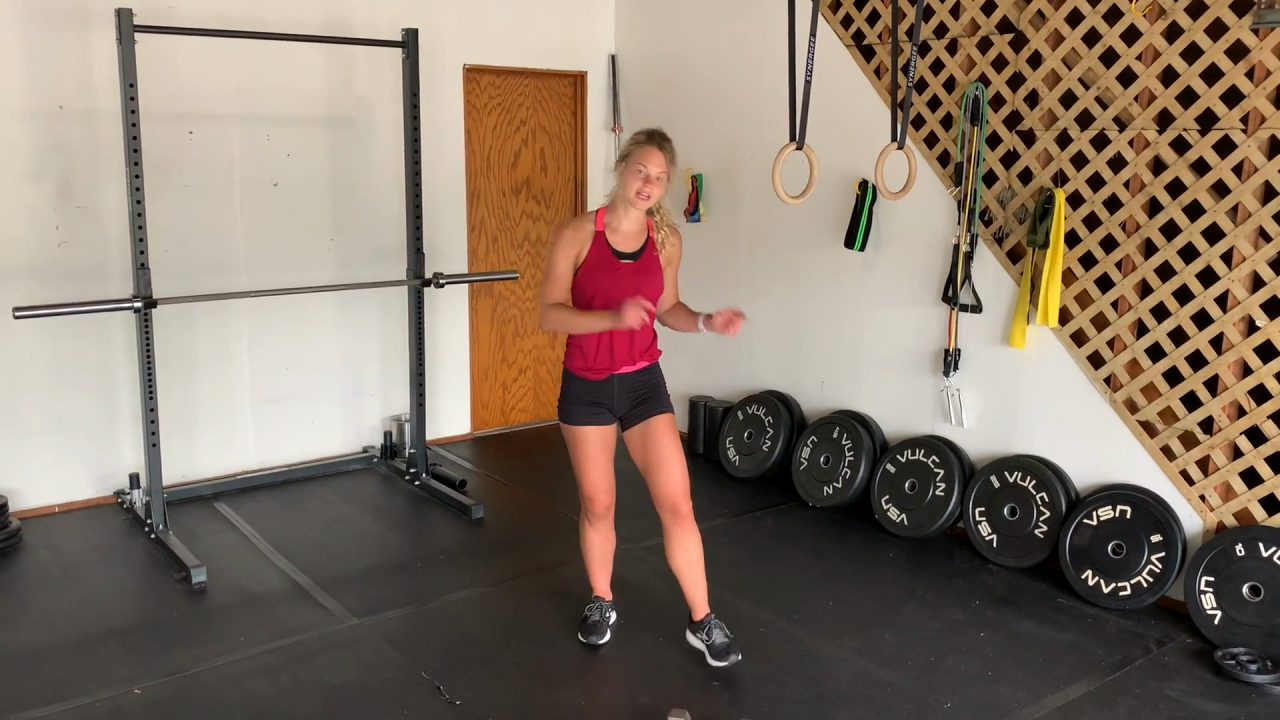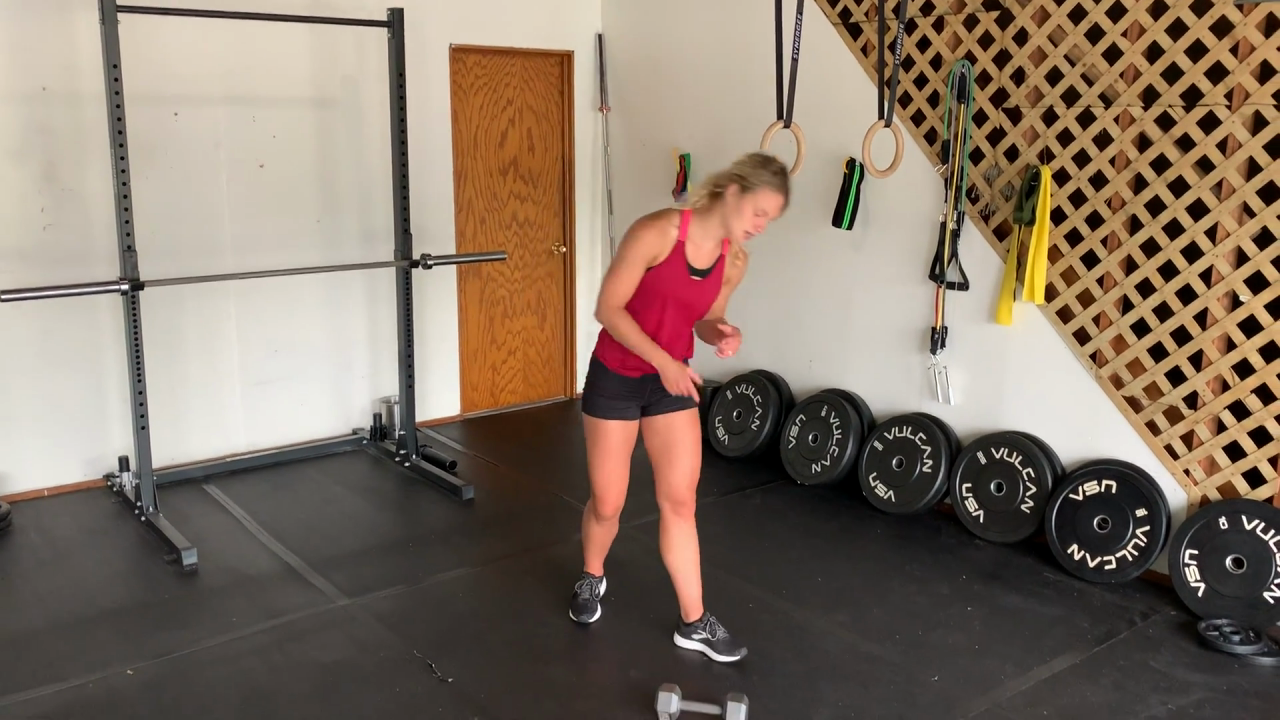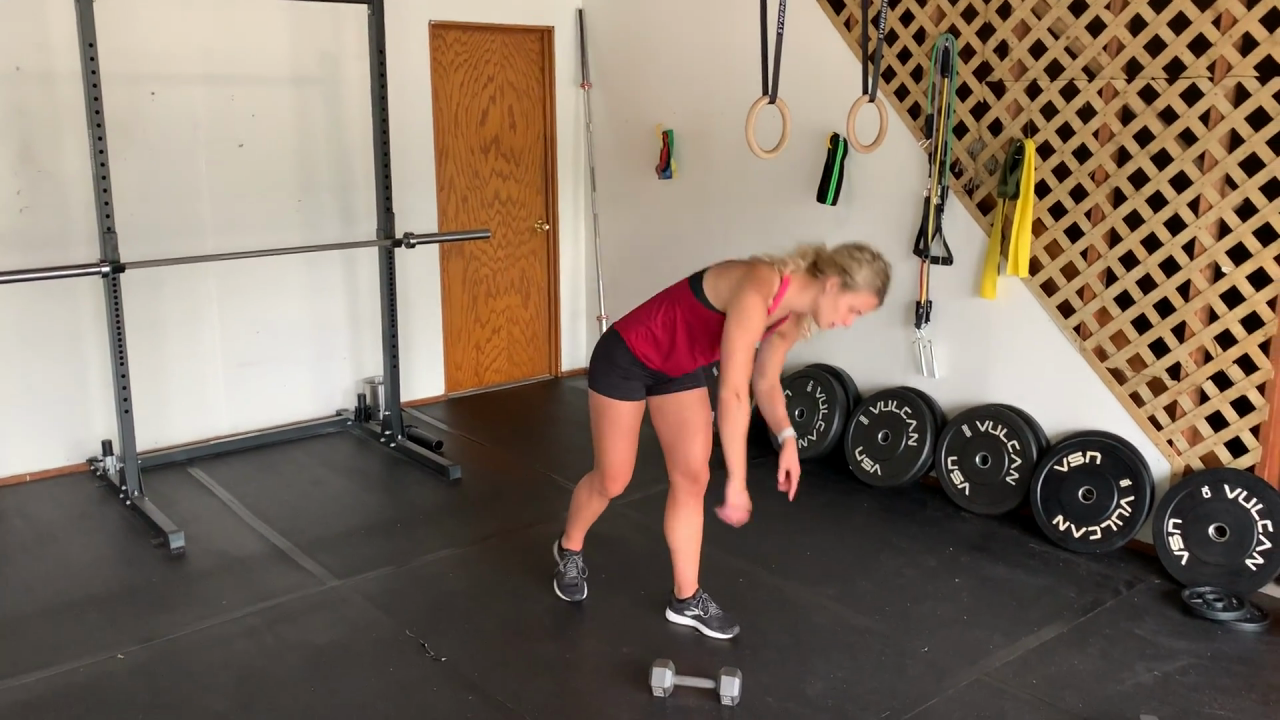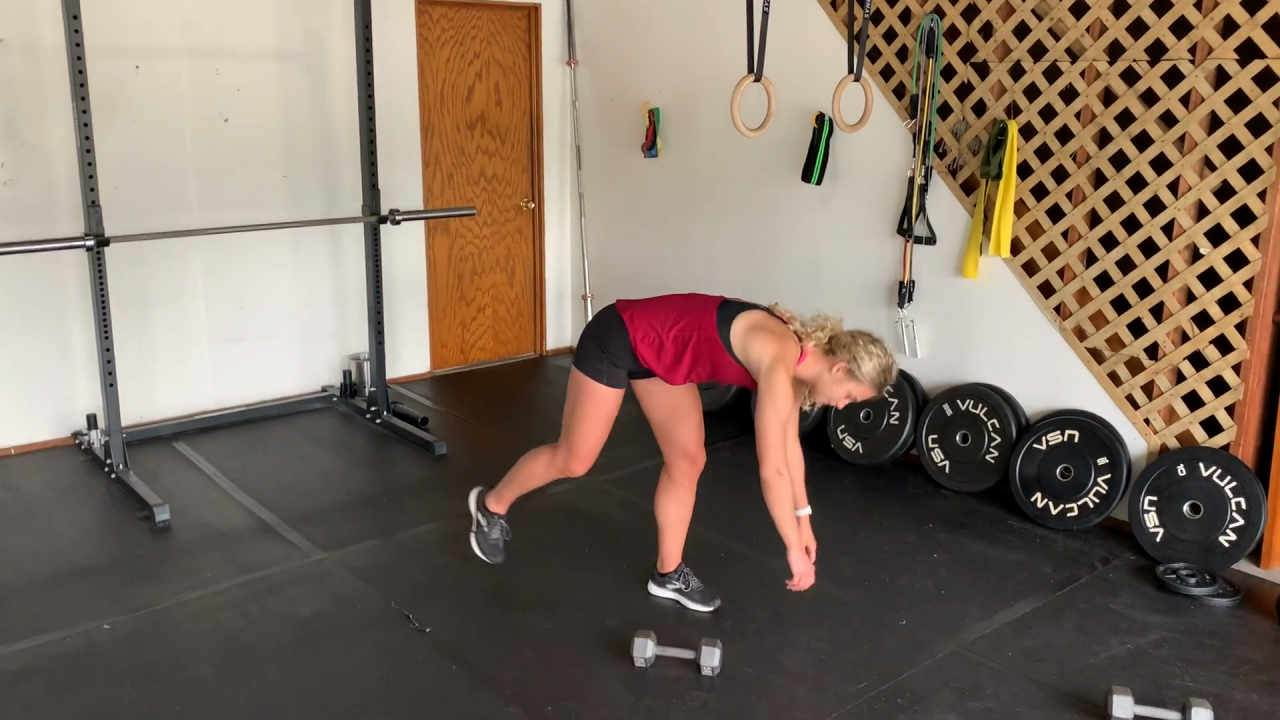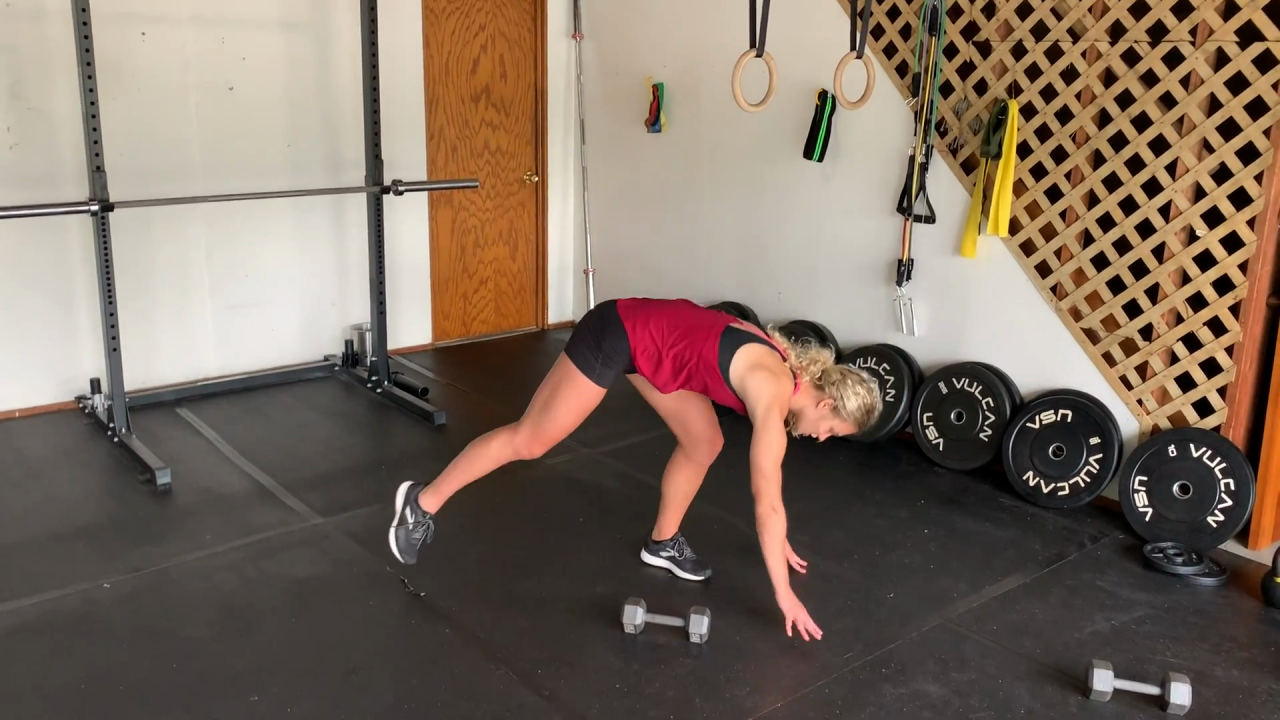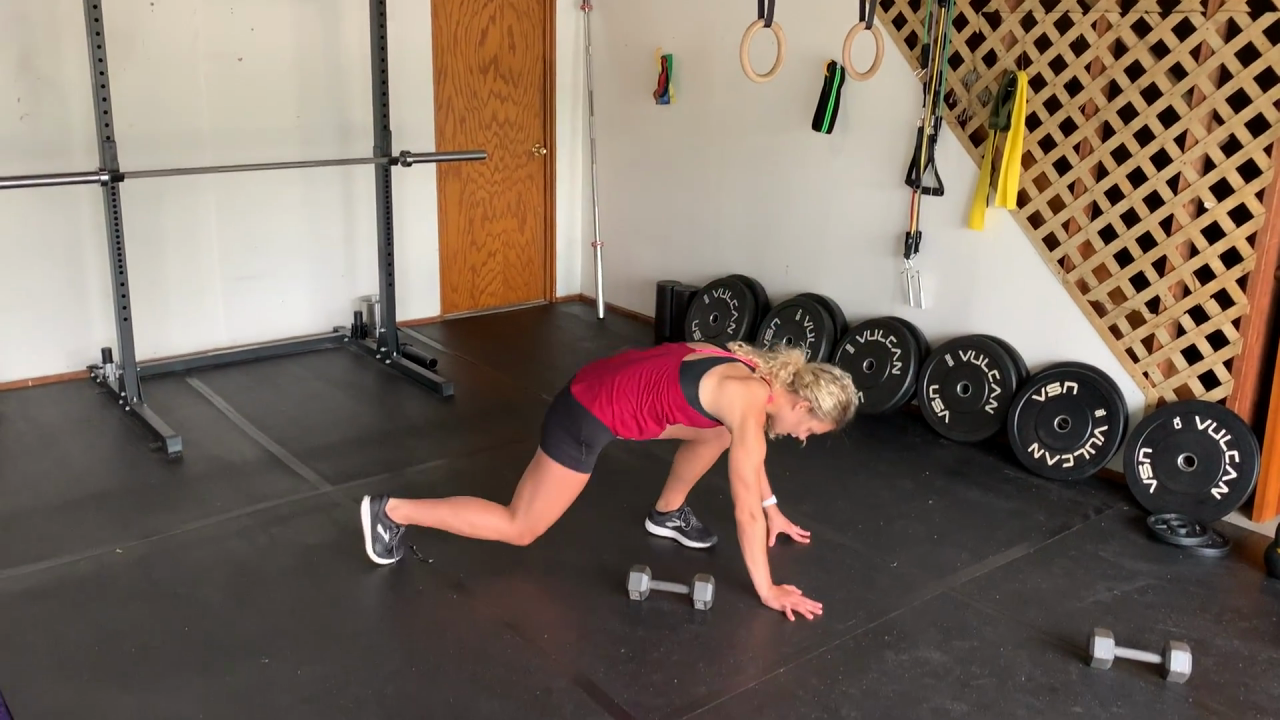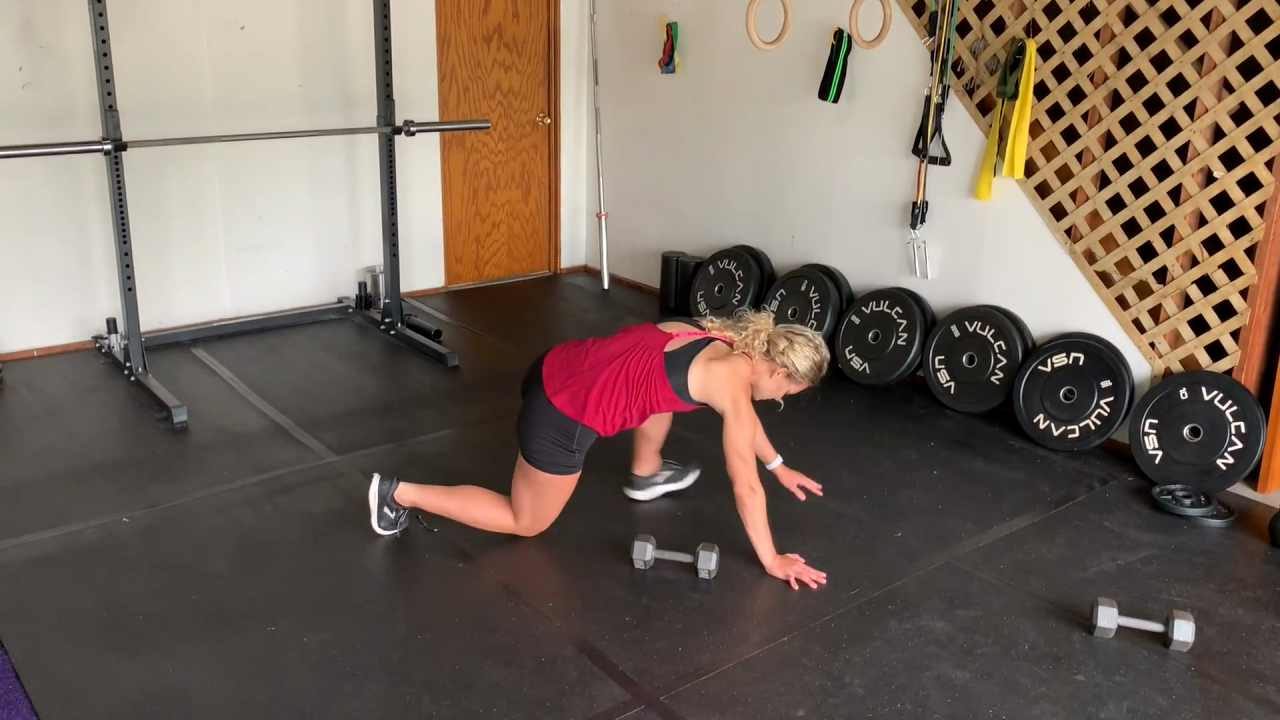
dt=0.4s
person 1, frame 1
left shoulder: (667, 240)
right shoulder: (576, 233)
right elbow: (548, 315)
left wrist: (707, 321)
right wrist: (612, 317)
left hip: (643, 383)
right hip: (586, 387)
left knee: (676, 505)
right knee: (597, 505)
left ankle: (703, 620)
right ankle: (601, 602)
person 1, frame 2
left shoulder: (735, 260)
right shoulder: (656, 231)
right elbow: (608, 308)
left wrist: (721, 333)
right wrist: (662, 361)
left hip: (672, 379)
right hip: (615, 378)
left knee: (679, 501)
right knee: (607, 502)
left ankle: (694, 621)
right ankle: (591, 578)
person 1, frame 3
left shoulder: (794, 314)
right shoulder: (756, 291)
left elbow: (765, 381)
right elbow: (735, 395)
left wrist: (786, 438)
right wrist: (736, 482)
left hip: (680, 367)
right hip: (626, 356)
left knee: (691, 473)
right knee: (612, 479)
left ankle: (686, 598)
right ankle: (569, 550)
person 1, frame 4
left shoulder: (798, 356)
right shoulder: (780, 358)
left elbow: (788, 442)
right elbow: (771, 468)
left wrist: (803, 516)
right wrist: (795, 550)
left hip: (657, 354)
right hip: (617, 340)
left knee: (688, 459)
right knee: (573, 461)
left ankle: (668, 572)
right ankle: (492, 505)
person 1, frame 5
left shoulder: (790, 375)
right shoulder: (776, 395)
left elbow: (766, 466)
right elbow: (766, 504)
left wrist: (777, 539)
right wrist: (784, 594)
left hip: (644, 339)
right hip: (615, 338)
left knee: (705, 441)
right knee: (530, 440)
left ankle: (662, 541)
right ankle: (423, 502)
person 1, frame 6
left shoulder: (759, 374)
right shoulder: (750, 402)
left elbow: (748, 451)
right elbow: (745, 510)
left wrist: (773, 510)
right wrist: (767, 590)
left hip: (604, 387)
right hip: (585, 418)
right knee: (519, 528)
left ankle: (666, 513)
right ankle: (391, 511)
person 1, frame 7
left shoulder: (722, 338)
right shoulder: (733, 376)
right elbow: (745, 486)
left wrist: (779, 466)
right wrist: (772, 560)
left hip: (556, 367)
right hip: (562, 418)
right knee: (524, 523)
left ankle: (646, 473)
right ankle: (398, 494)
